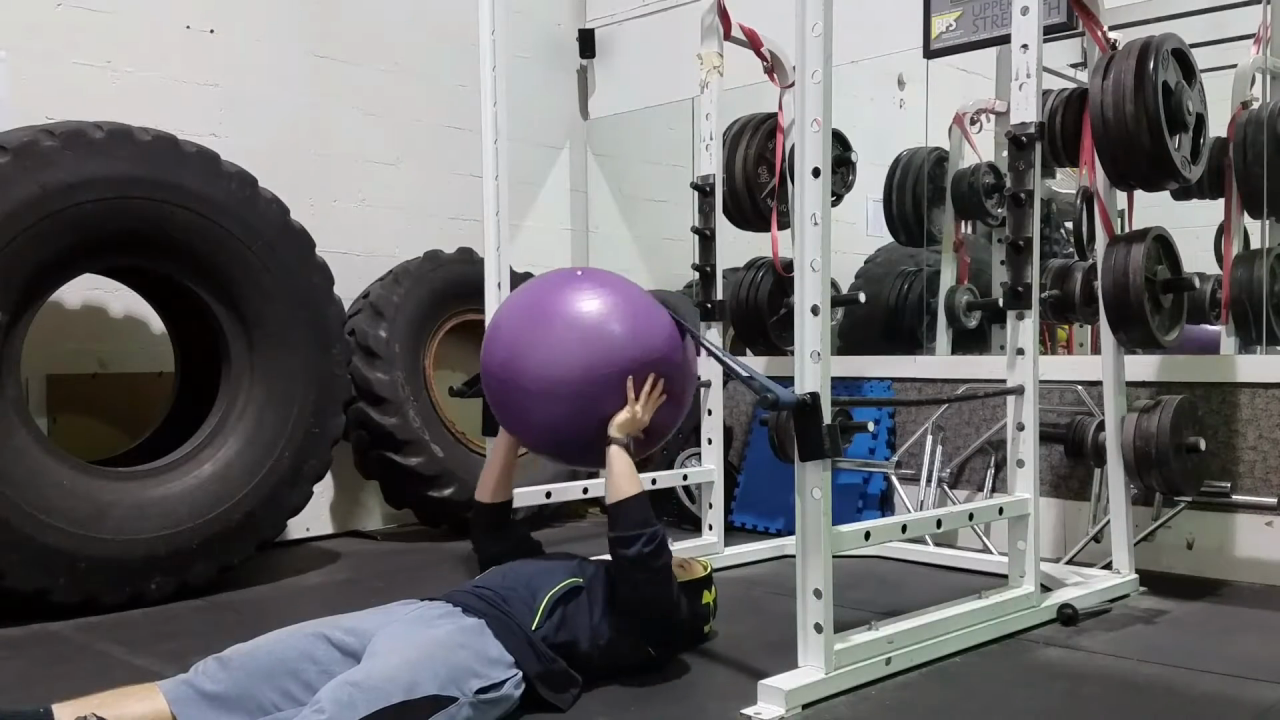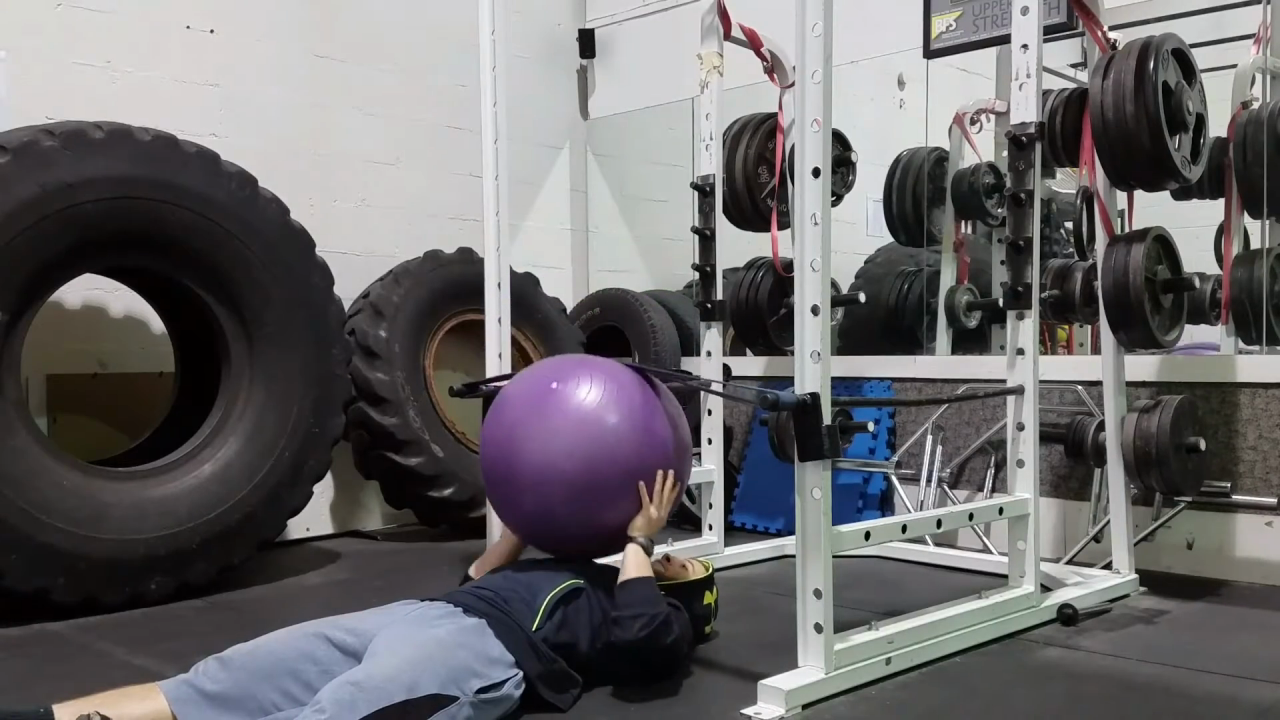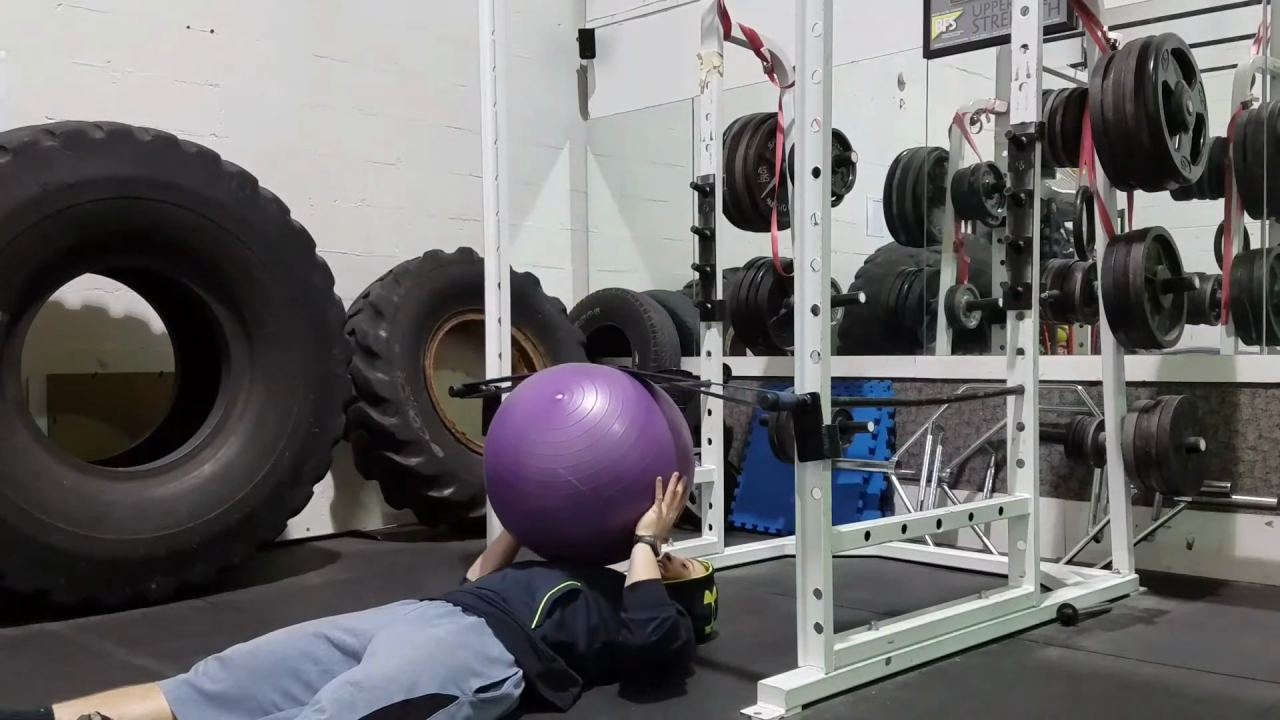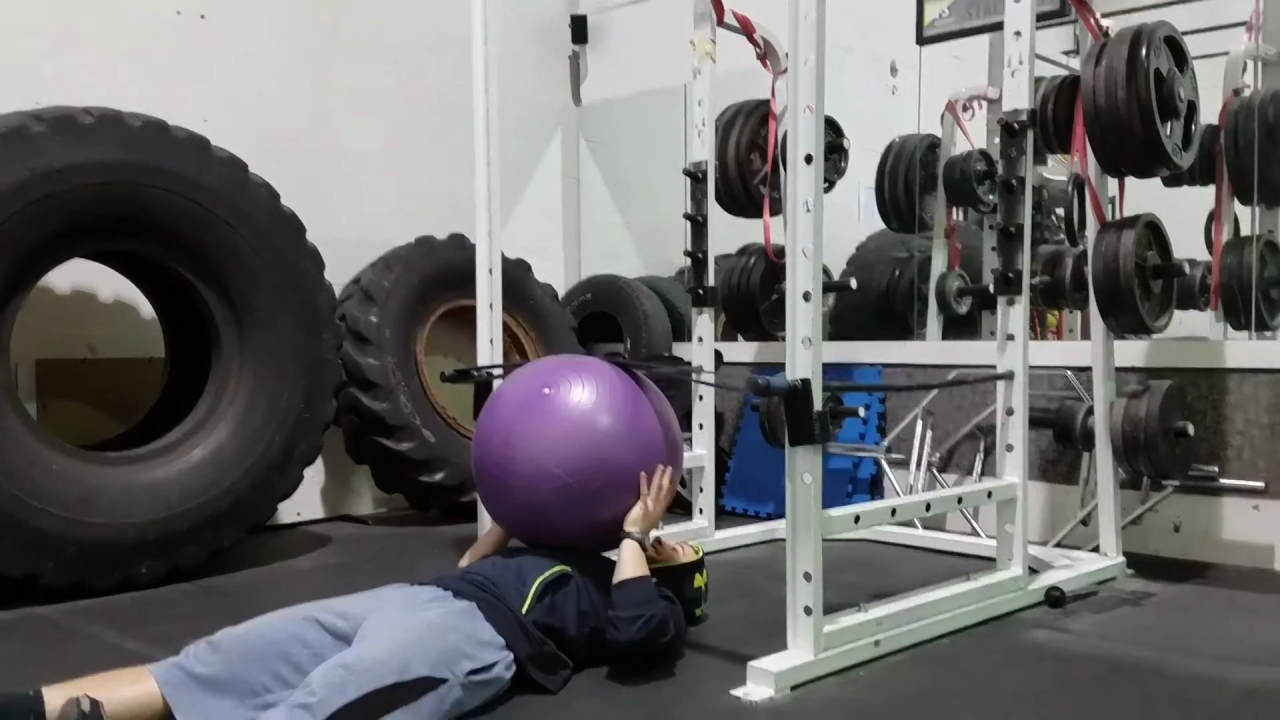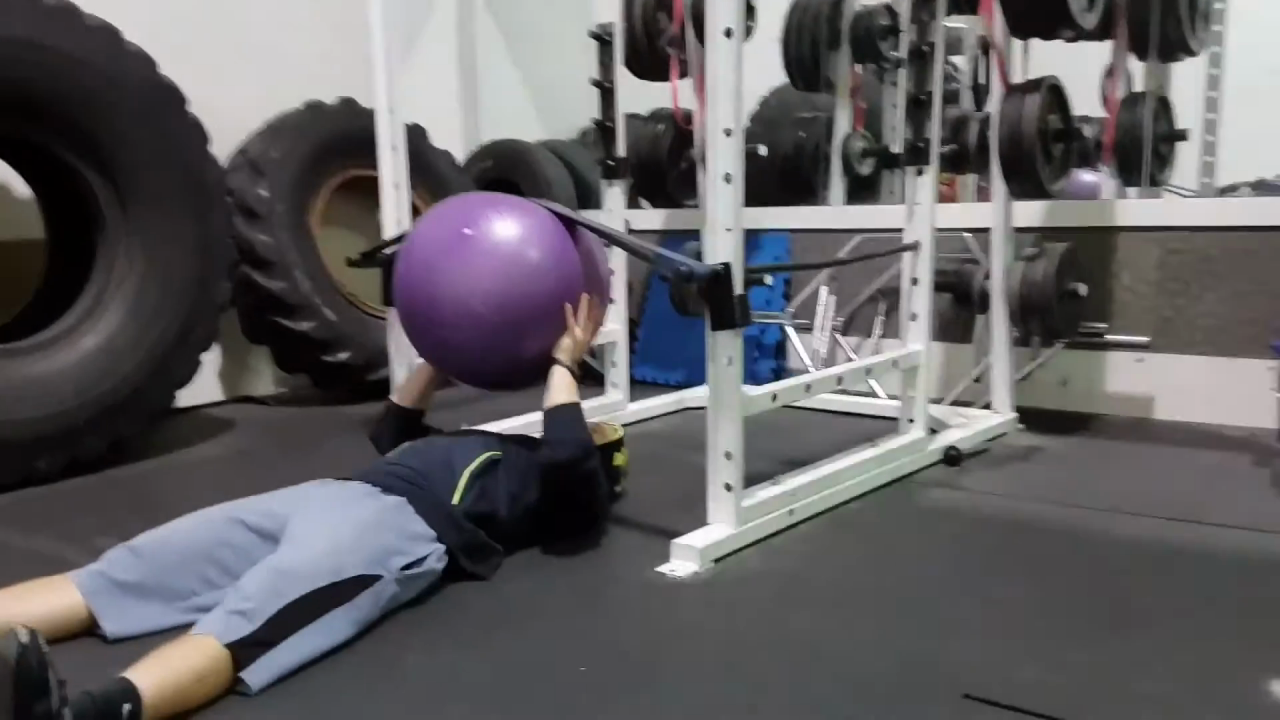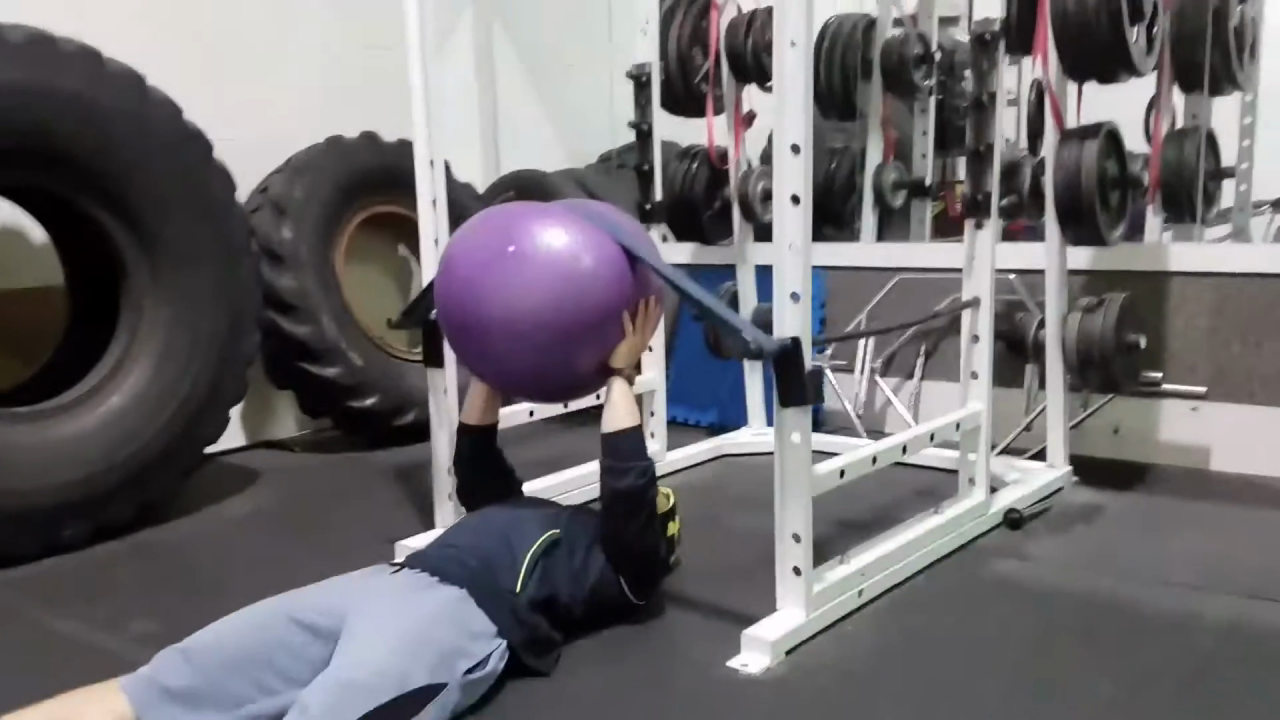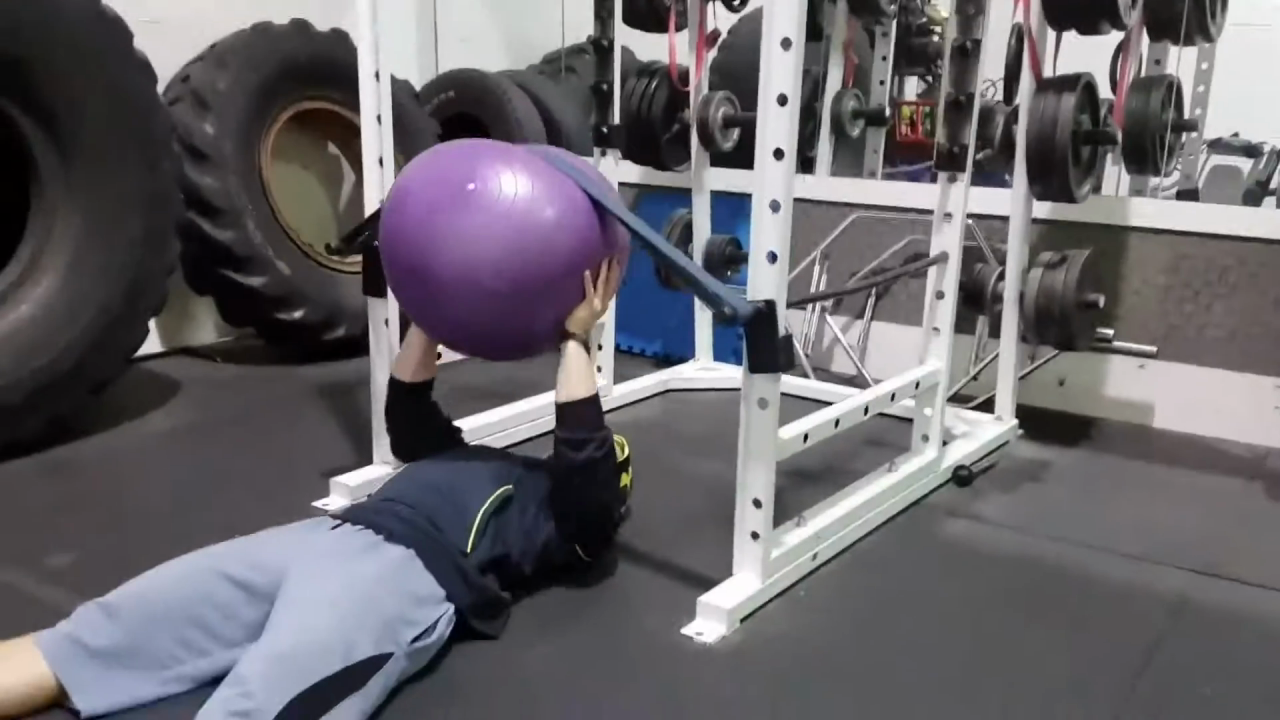
dt=0.4s
person 1, frame 1
left shoulder: (659, 620)
right shoulder: (574, 574)
left elbow: (640, 550)
right elbow: (491, 528)
left wrist: (619, 444)
right wrist: (516, 428)
left hip: (487, 650)
right hip: (418, 612)
person 1, frame 2
left shoulder: (667, 629)
right shoulder: (588, 578)
left elbow: (634, 635)
right elbow: (476, 584)
left wrist: (640, 538)
left hip: (487, 651)
right hip: (419, 613)
person 1, frame 3
left shoulder: (670, 631)
right shoulder: (593, 579)
left elbow: (644, 642)
right elbow: (476, 583)
left wrist: (646, 539)
left hip: (487, 651)
right hip: (418, 613)
person 1, frame 4
left shoulder: (660, 617)
right shoulder: (586, 569)
left elbow: (630, 637)
left wrist: (632, 535)
left hip: (478, 634)
right hip: (413, 597)
person 1, frame 5
left shoulder: (581, 494)
right shoulder: (502, 450)
left elbow: (566, 457)
right elbow: (393, 432)
left wrist: (564, 362)
left hip: (405, 525)
right hip: (331, 493)
left knee: (245, 621)
right knee: (125, 572)
person 1, frame 6
left shoulder: (624, 567)
right shoulder: (536, 516)
left elbow: (627, 487)
right elbow: (477, 459)
left wrist: (619, 373)
left hip: (464, 617)
right hip: (386, 583)
person 1, frame 7
left shoulder: (581, 515)
right shoulder: (489, 463)
left elbow: (585, 457)
right elbow: (406, 411)
left wrist: (577, 338)
left hip: (409, 576)
